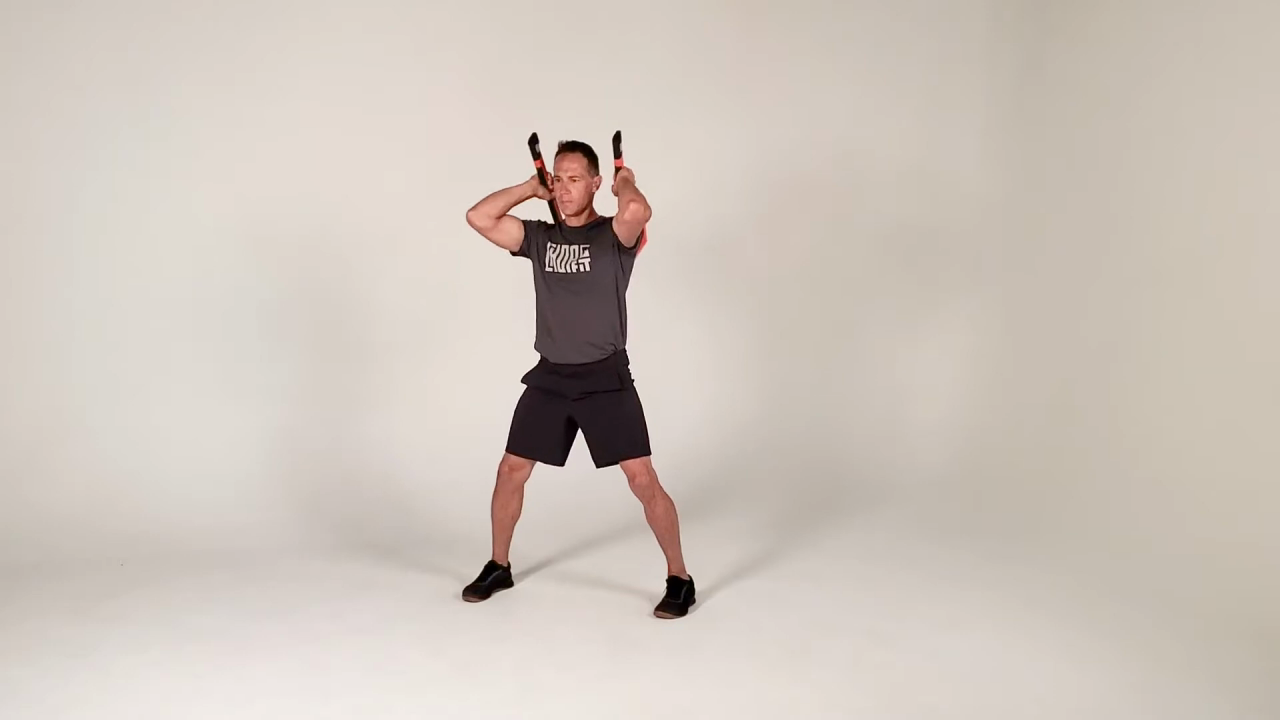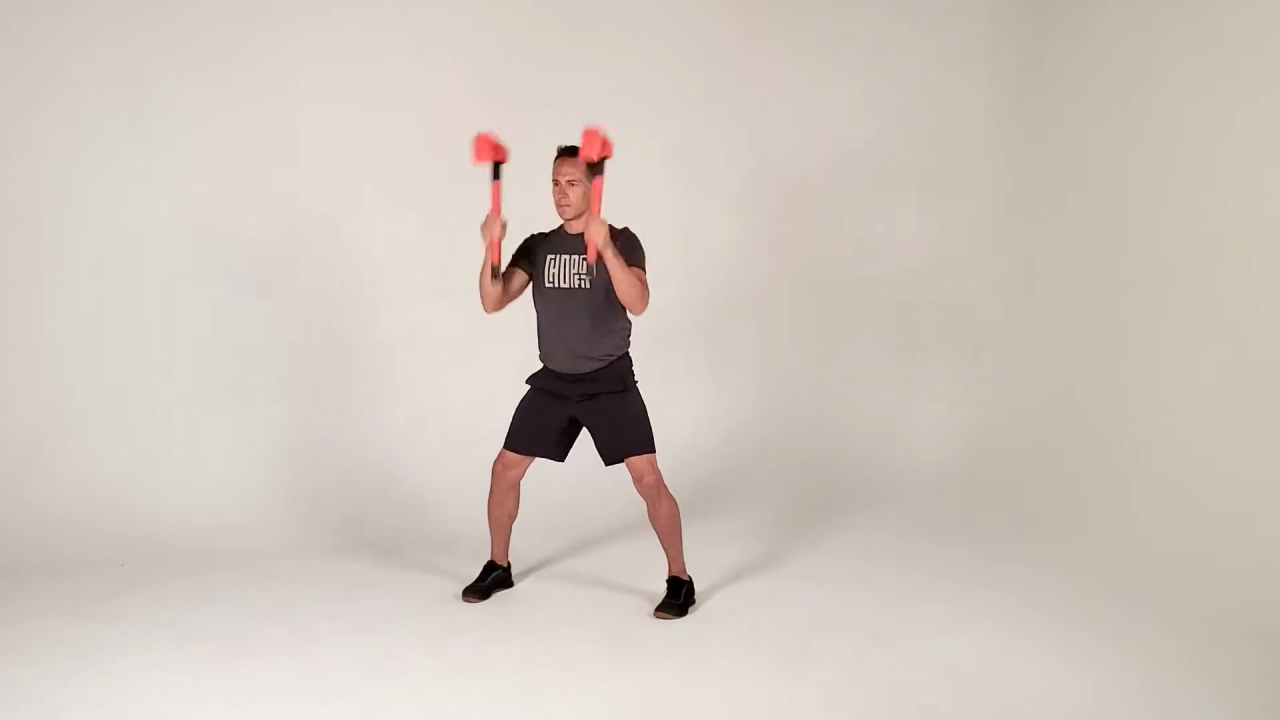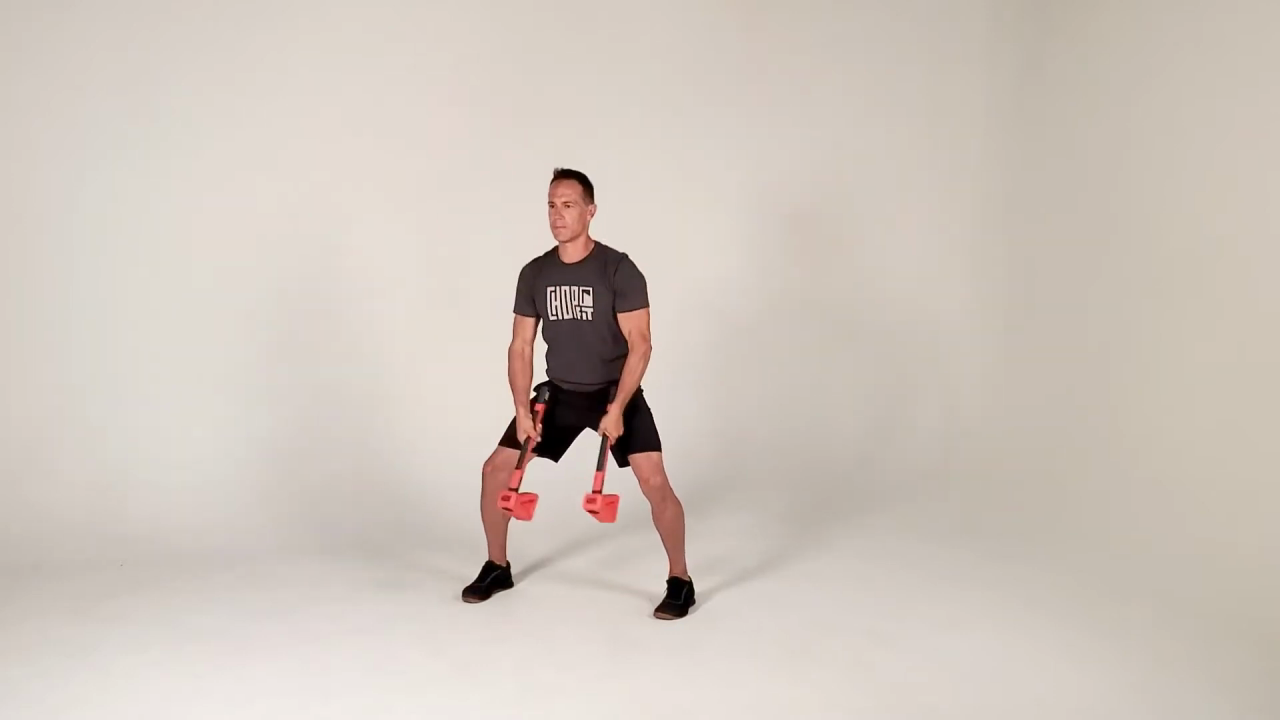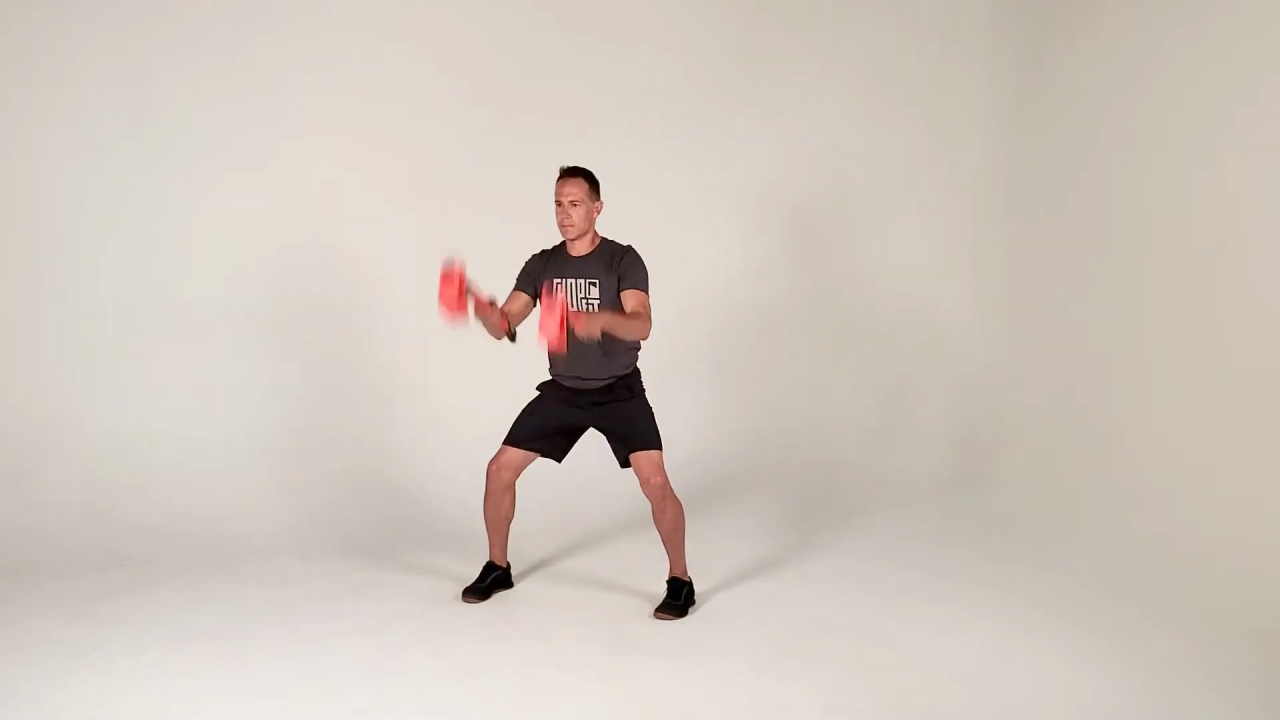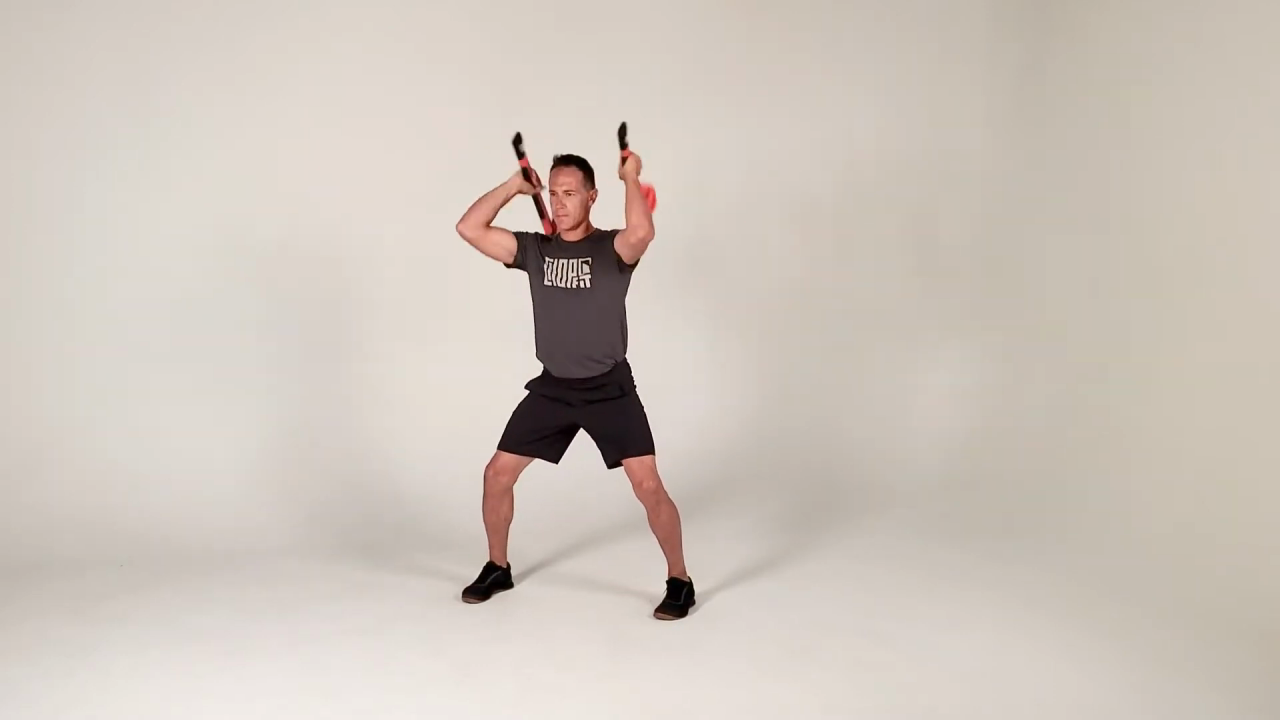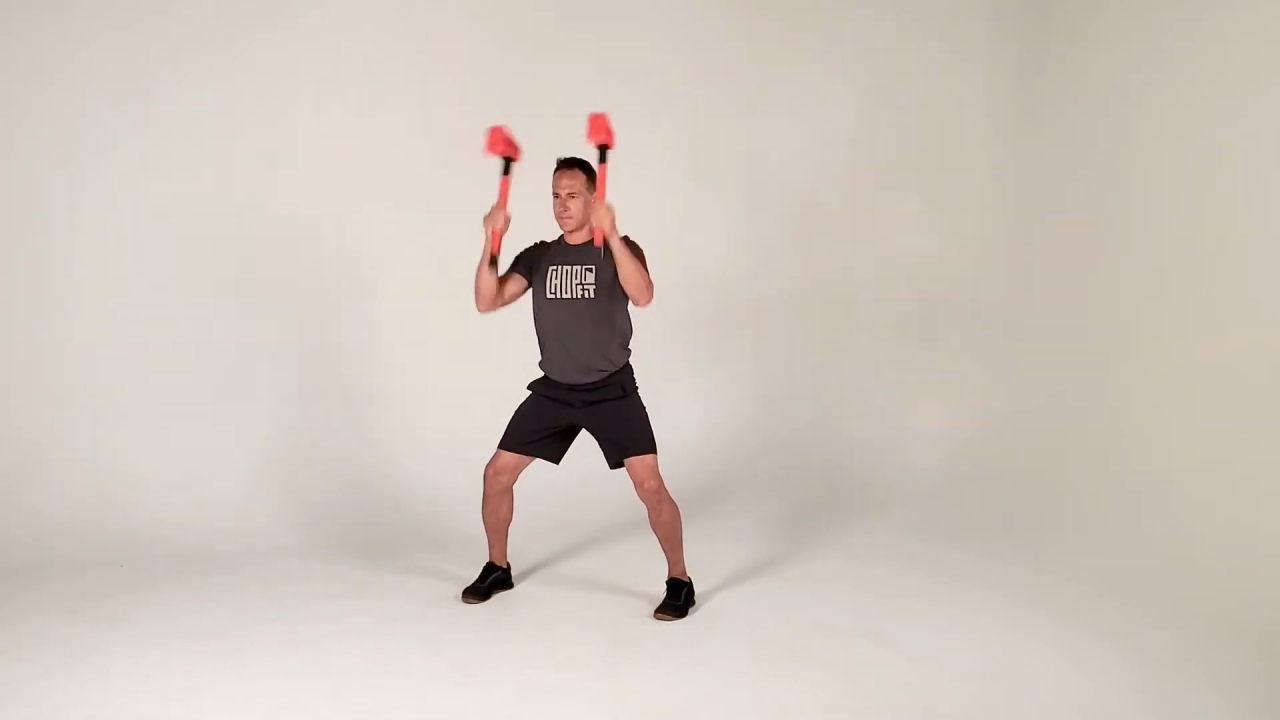
dt=0.4s
person 1, frame 1
left shoulder: (615, 234)
right shoulder: (538, 235)
left elbow: (639, 210)
right elbow: (477, 218)
left wrist: (624, 183)
right wrist: (528, 189)
left hip: (606, 379)
right hip: (549, 379)
left knee: (642, 480)
right knee: (510, 472)
left ankle: (679, 579)
right ankle: (498, 567)
person 1, frame 2
left shoulder: (621, 240)
right shoulder: (536, 246)
left elbow: (636, 301)
right elbow: (494, 300)
left wrist: (605, 246)
right wrist: (491, 245)
left hip: (610, 382)
right hip: (552, 382)
left knee: (648, 479)
right knee: (505, 470)
left ankle: (679, 580)
right ankle: (498, 567)
person 1, frame 3
left shoulder: (618, 269)
right shoulder: (534, 273)
left elbow: (640, 345)
right elbow: (521, 347)
left wrist: (617, 409)
right wrist: (522, 409)
left hip: (615, 394)
right hip: (559, 393)
left knee: (654, 483)
right knee: (495, 470)
left ankle: (680, 581)
right ankle: (497, 567)
person 1, frame 4
left shoulder: (623, 259)
right shoulder: (541, 264)
left elbow: (642, 324)
right elbow: (505, 324)
left wrist: (601, 321)
right wrist: (488, 315)
left hip: (619, 390)
right hip: (562, 391)
left knee: (655, 482)
right knee: (499, 470)
left ankle: (680, 581)
right ankle: (497, 567)
person 1, frame 5
left shoulder: (612, 248)
right shoulder: (533, 249)
left elbow: (641, 231)
right elbow: (468, 227)
left wrist: (632, 183)
right wrist: (514, 188)
left hip: (609, 388)
right hip: (552, 388)
left knee: (648, 486)
right knee: (496, 474)
left ankle: (679, 581)
right ankle: (497, 568)
person 1, frame 6
left shoulder: (620, 248)
right shoulder: (536, 256)
left elbow: (643, 296)
right elbow: (487, 301)
left wrist: (611, 234)
right wrist: (490, 243)
left hip: (611, 390)
right hip: (553, 390)
left knee: (649, 485)
right knee: (496, 474)
left ankle: (679, 581)
right ankle: (497, 568)
